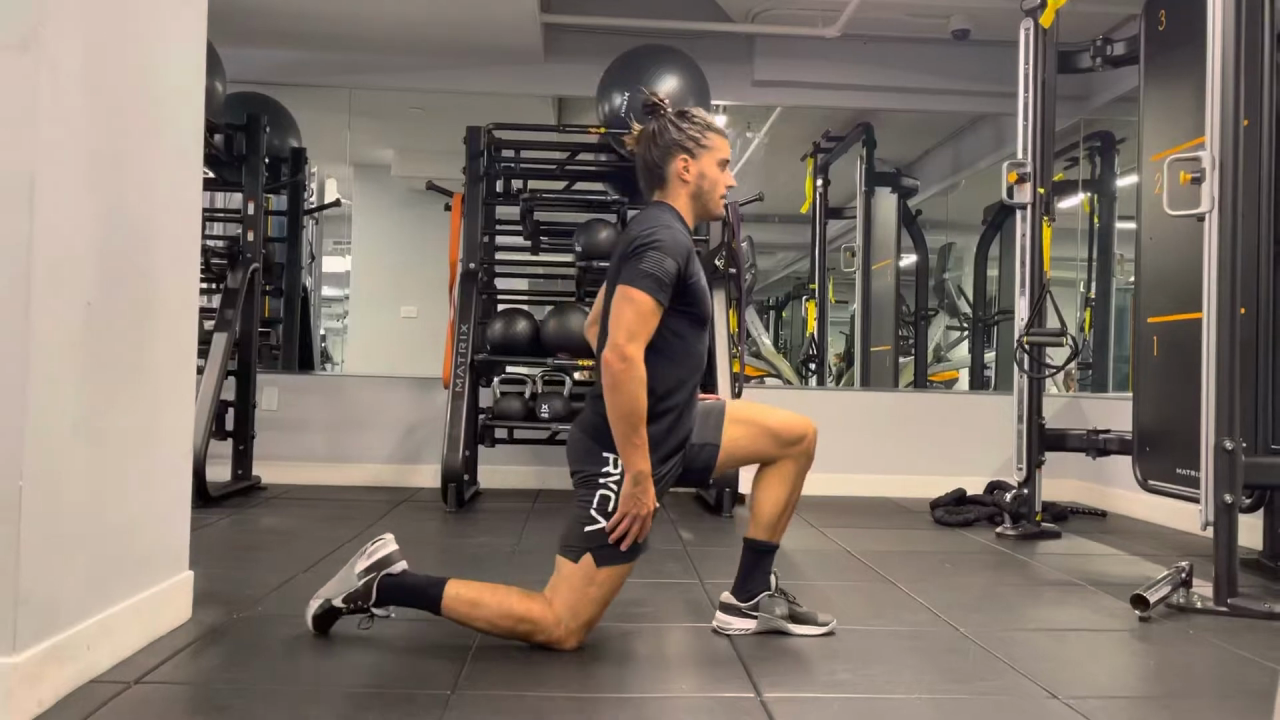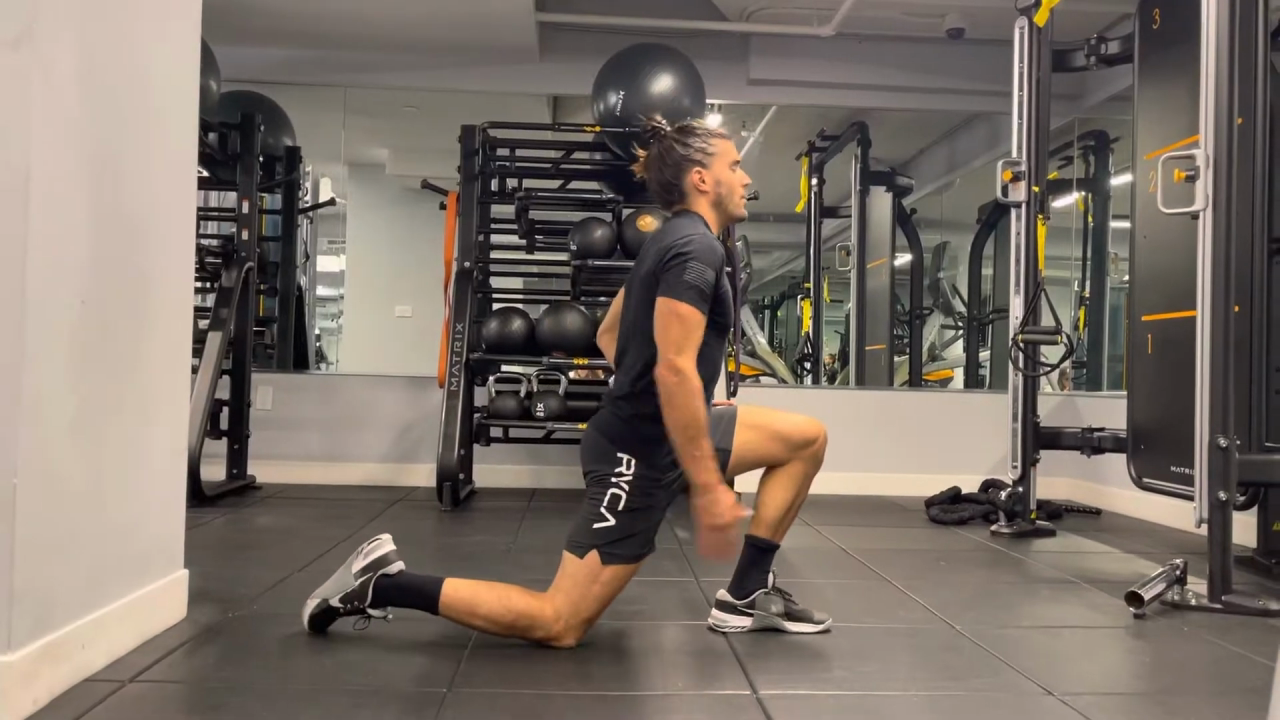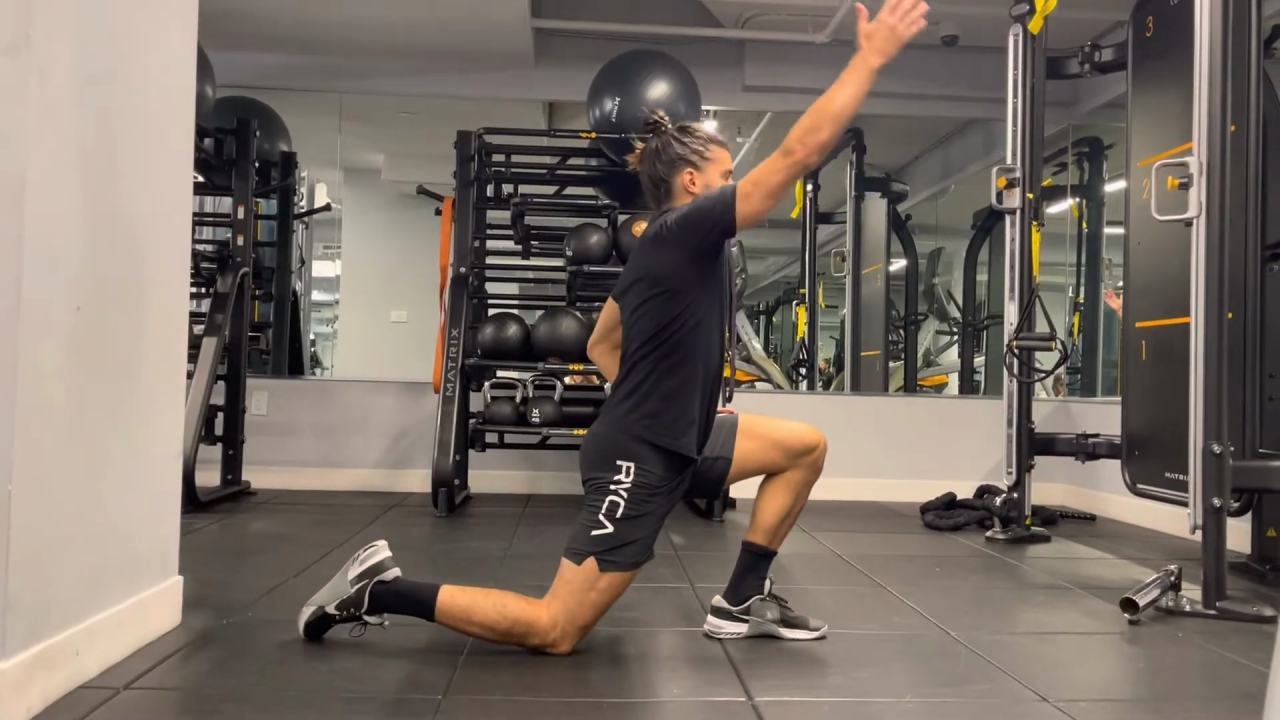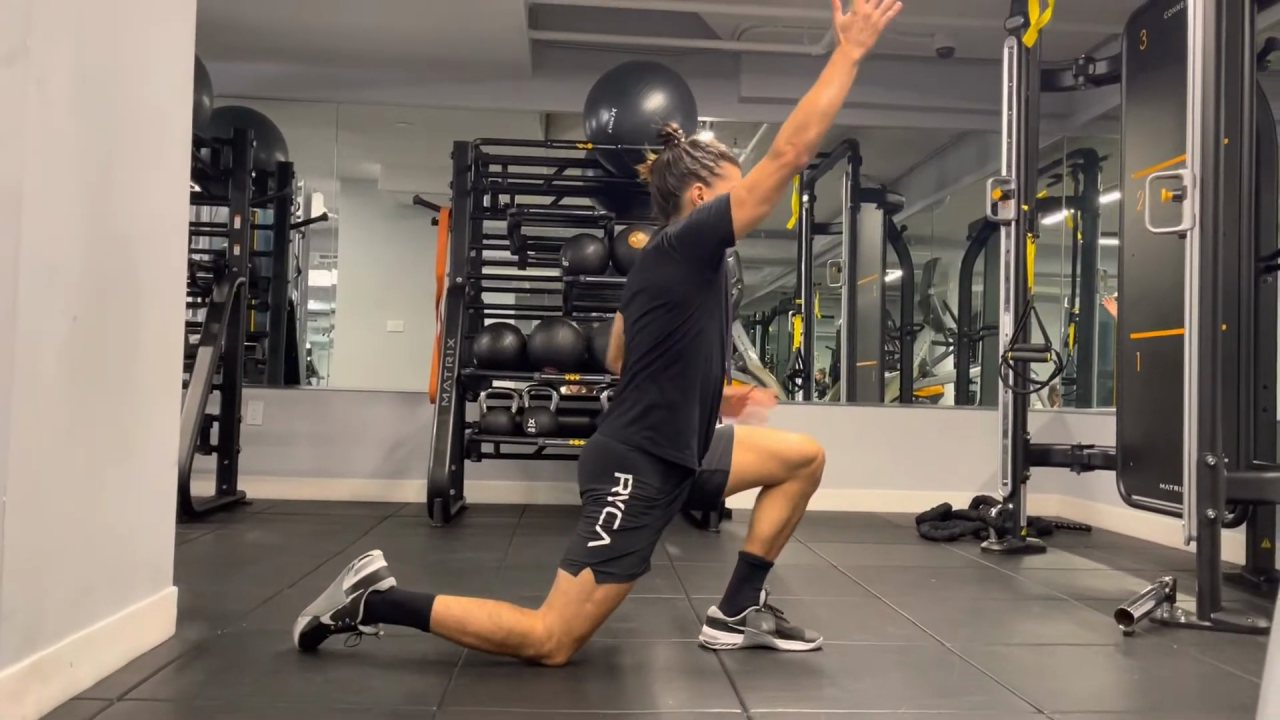
dt=0.7s
person 1, frame 1
left shoulder: (658, 231)
right shoulder: (662, 239)
left elbow: (596, 328)
right elbow: (621, 355)
right wrist: (637, 474)
left hip: (665, 426)
right hip: (626, 447)
left knee: (796, 436)
right knee: (560, 626)
left ankle: (750, 597)
right ankle: (384, 584)
person 1, frame 2
left shoulder: (675, 241)
right shoulder: (696, 249)
left elbow: (609, 334)
right elbow: (674, 369)
right wrist: (709, 488)
left hip: (649, 435)
right hip: (640, 454)
left knee: (805, 438)
right knee: (558, 623)
left ankle: (747, 595)
right ankle: (380, 584)
person 1, frame 3
left shoulder: (665, 247)
right shoulder: (686, 234)
left elbow: (601, 344)
right elbow: (798, 153)
right wrist: (872, 54)
left hip: (669, 440)
right hip: (640, 460)
left knee: (804, 446)
right knee: (556, 628)
left ankle: (741, 602)
right ankle: (382, 592)
person 1, frame 4
left shoulder: (668, 260)
right shoulder: (687, 245)
right elbow: (789, 153)
left wrist: (717, 395)
left hip: (666, 450)
right hip: (637, 468)
left knee: (801, 459)
right knee: (549, 642)
left ankle: (737, 612)
right ankle: (376, 600)
